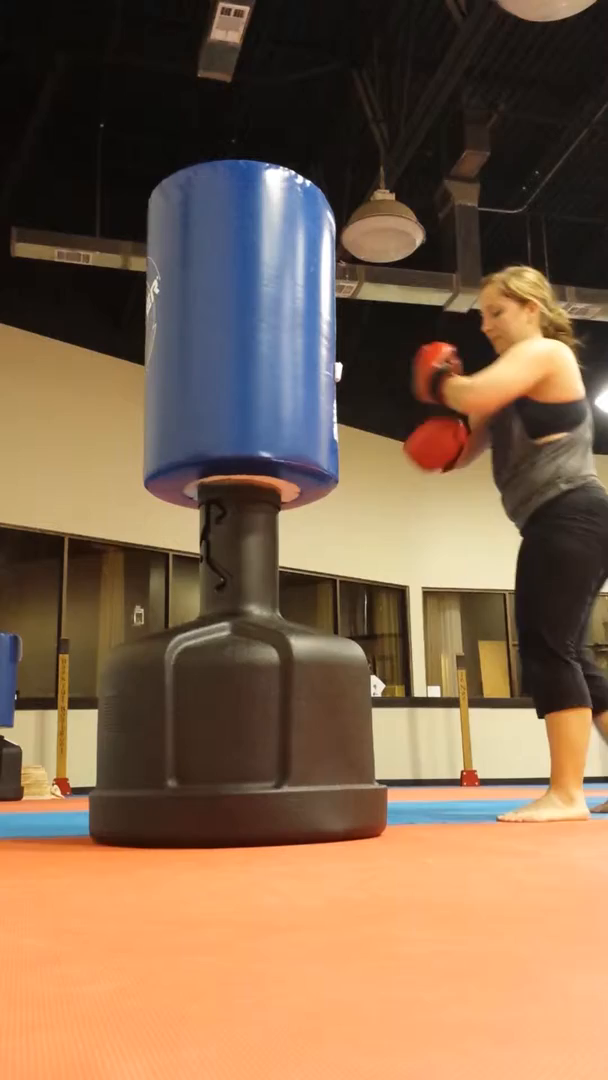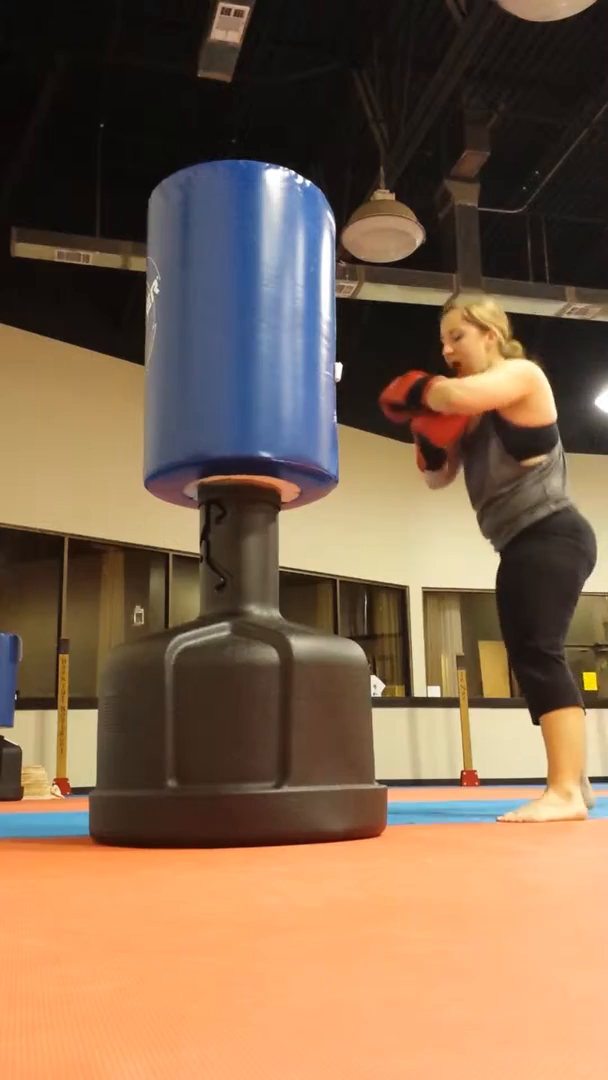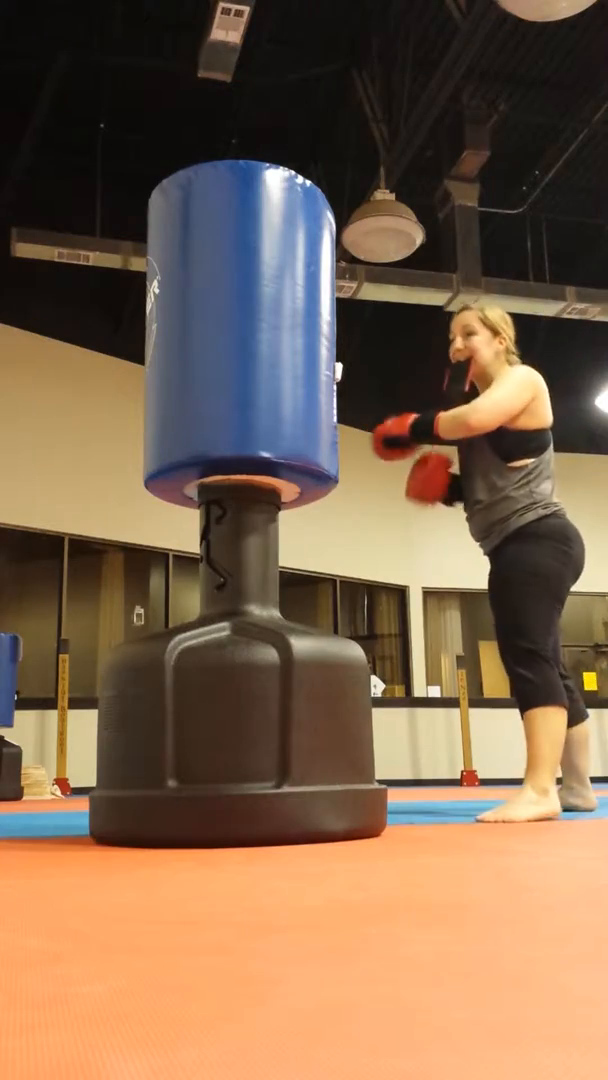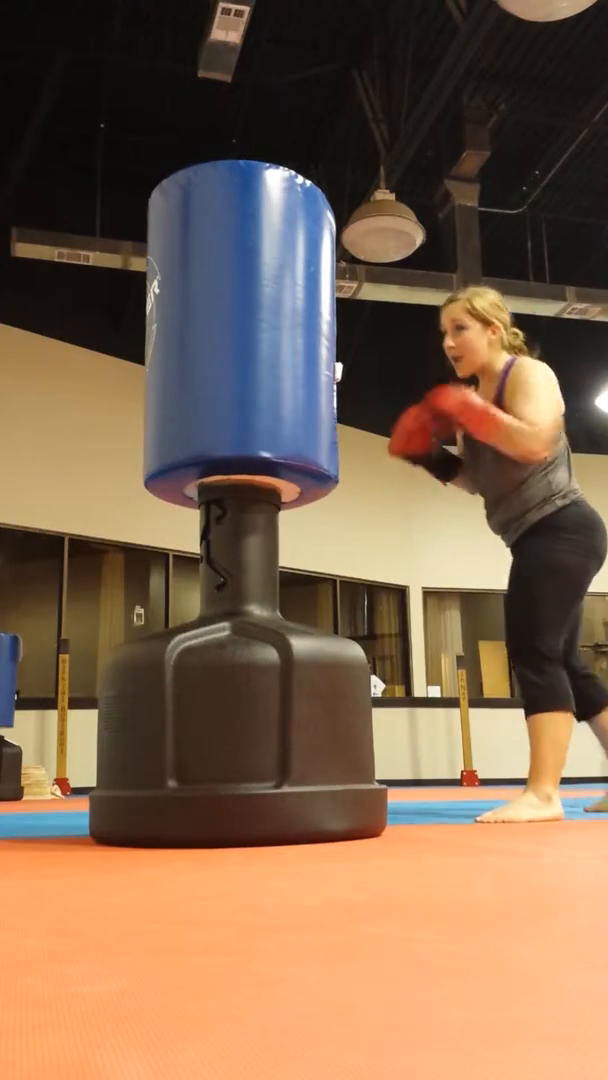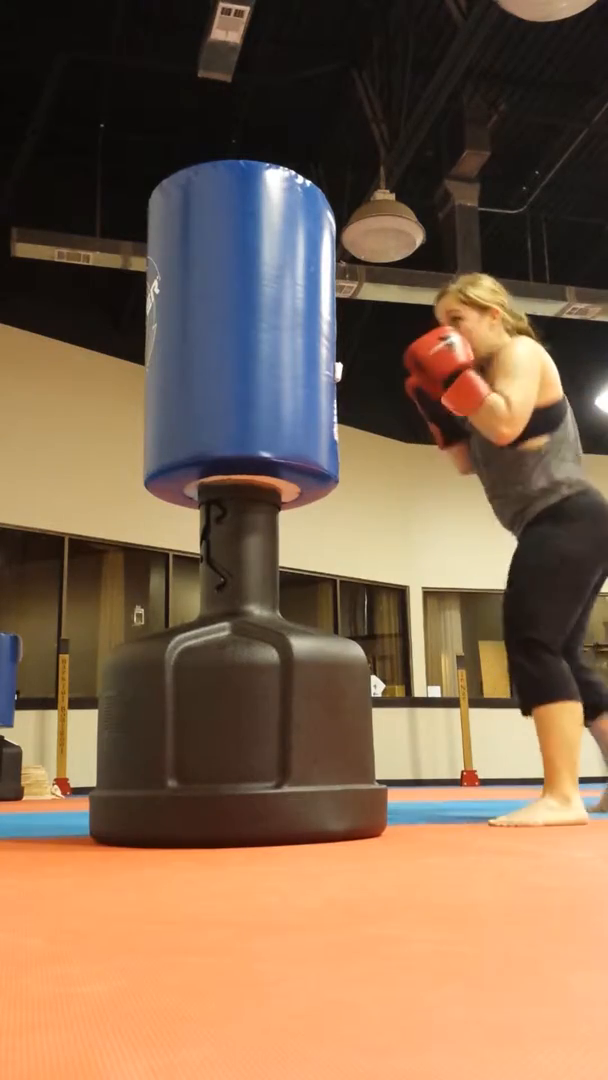
dt=0.5s
person 1, frame 1
left shoulder: (544, 353)
right shoulder: (515, 380)
left elbow: (473, 395)
right elbow: (467, 444)
left wrist: (439, 378)
left knee: (547, 650)
person 1, frame 2
left shoulder: (520, 376)
right shoulder: (475, 413)
left elbow: (458, 395)
right elbow: (438, 477)
left wrist: (419, 391)
right wrist: (429, 431)
left hip: (550, 538)
right hip: (523, 546)
left knee: (537, 652)
right knee: (532, 656)
left ankle: (563, 791)
right ankle: (577, 781)
person 1, frame 3
left shoulder: (521, 379)
right shoulder: (481, 399)
left elbow: (472, 419)
right elbow: (483, 482)
left wrist: (413, 430)
right wrist: (444, 484)
left hip: (538, 541)
right hip: (513, 549)
left knee: (527, 654)
right knee: (545, 664)
left ankle: (538, 790)
right ankle: (576, 786)
person 1, frame 4
left shoulder: (529, 374)
right shoulder: (479, 393)
left elbow: (535, 445)
right elbow: (484, 477)
left wrist: (466, 409)
right wrist: (434, 457)
left hip: (560, 532)
right hip: (538, 540)
left knee: (533, 652)
right knee: (561, 660)
left ankle: (543, 793)
person 1, frame 5
left shoulder: (521, 353)
right shoulder: (481, 375)
left elbow: (504, 427)
right elbow: (466, 460)
left wrist: (457, 377)
right wrist: (437, 408)
right hip: (559, 529)
left knee: (531, 640)
right knee: (562, 656)
left ankle: (562, 795)
